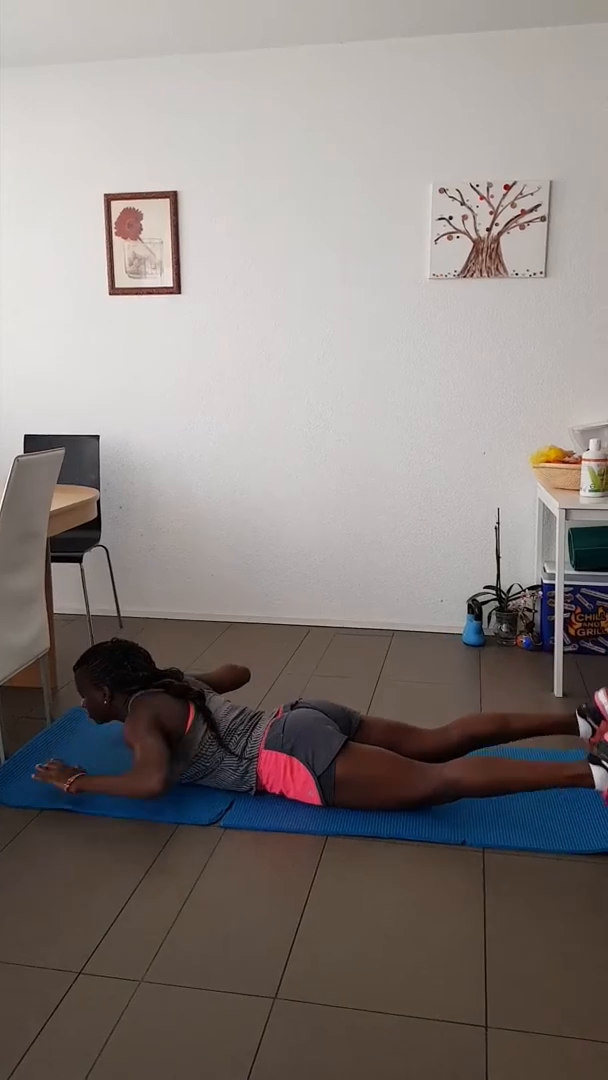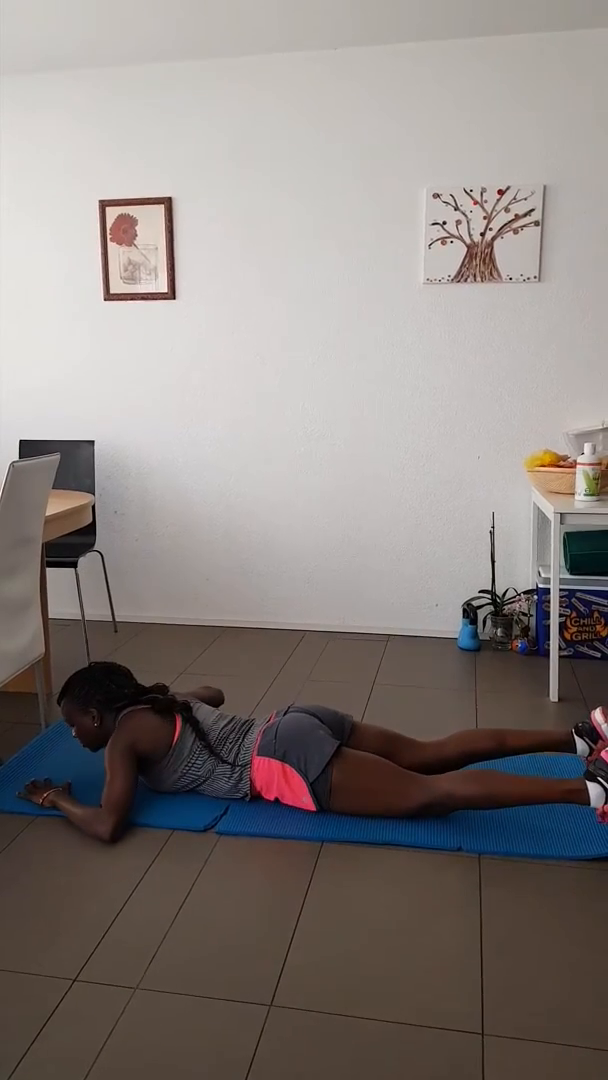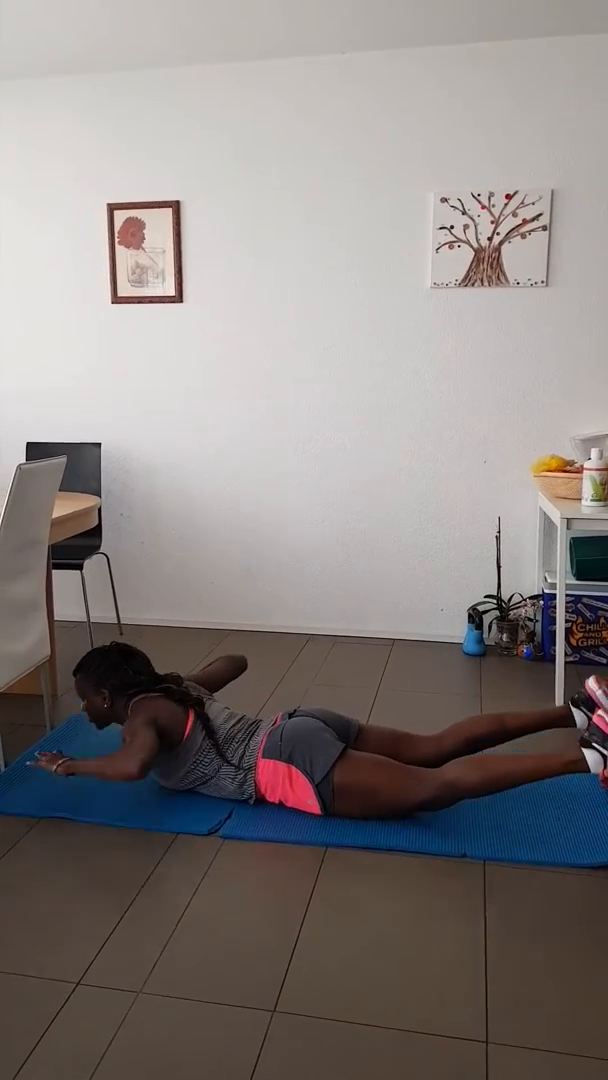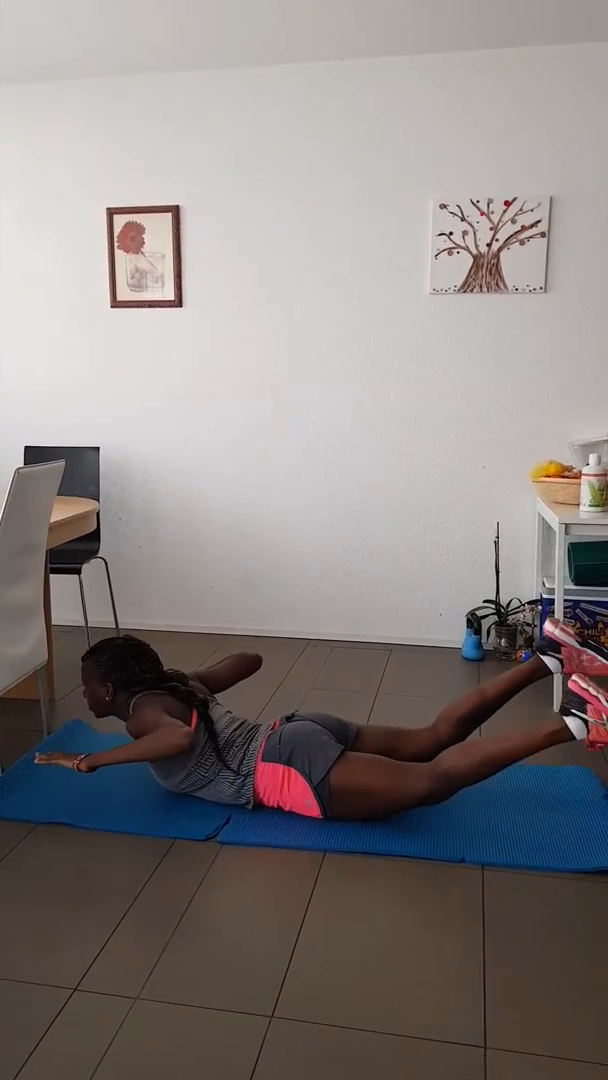
dt=0.7s
person 1, frame 1
left shoulder: (139, 716)
right shoulder: (177, 686)
left elbow: (153, 781)
right elbow: (240, 671)
left wrist: (77, 782)
left hip: (299, 759)
right hip: (307, 722)
left knee: (439, 782)
right knee: (443, 742)
person 1, frame 2
left shoulder: (124, 736)
right shoulder: (163, 702)
left elbow: (108, 825)
right elbow: (214, 692)
left wrist: (59, 800)
left hip: (289, 763)
right hip: (300, 727)
left knee: (432, 793)
right knee: (432, 755)
person 1, frame 3
left shoulder: (139, 715)
right shoulder: (176, 689)
left elbow: (137, 762)
right elbow: (234, 660)
left wrist: (73, 766)
left hip: (297, 768)
right hip: (303, 731)
left knee: (438, 786)
right knee: (439, 748)
person 1, frame 4
left shoulder: (142, 713)
right shoulder: (180, 686)
left elbow: (180, 738)
right elbow: (250, 659)
left wrist: (92, 760)
left hip: (293, 772)
right hip: (301, 735)
left knee: (434, 778)
right knee: (433, 740)
right ankle: (547, 658)
